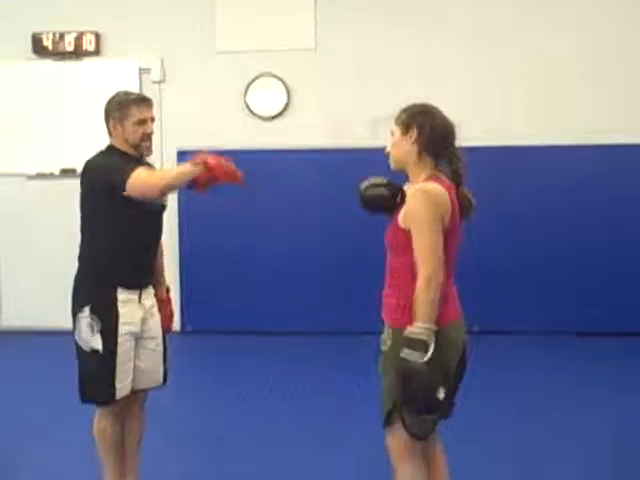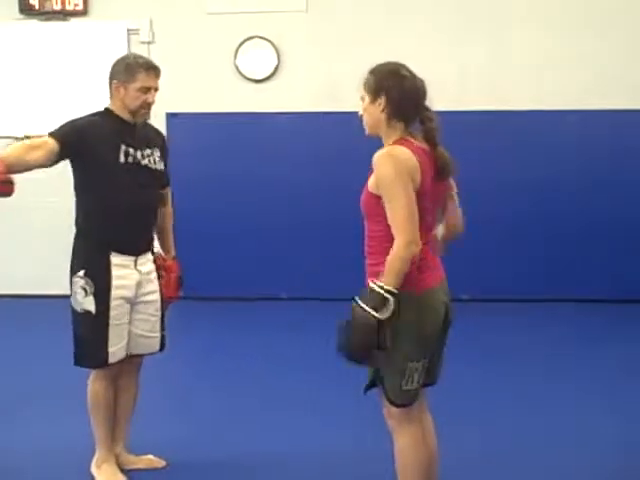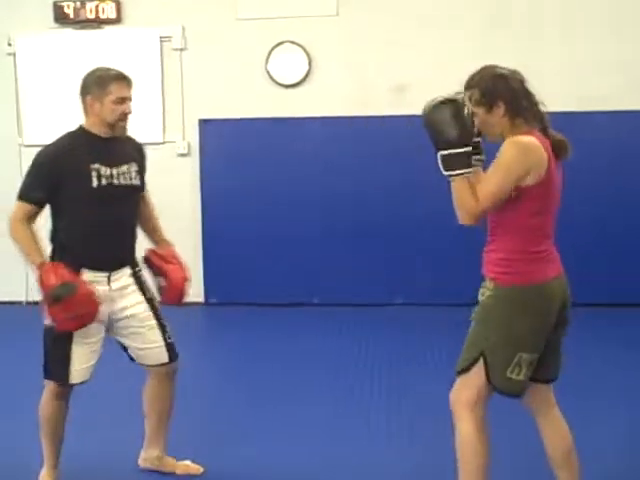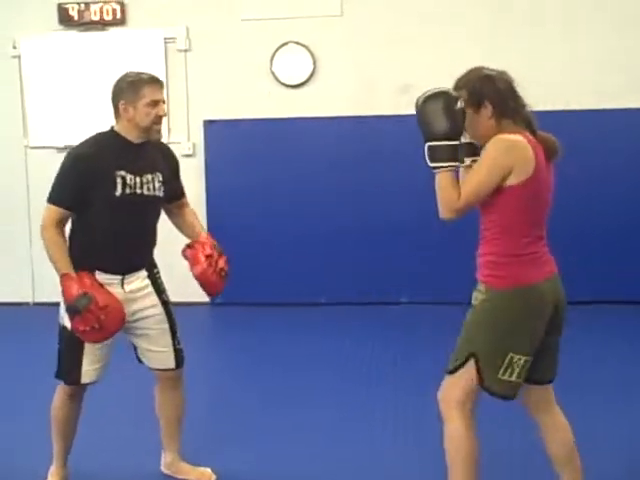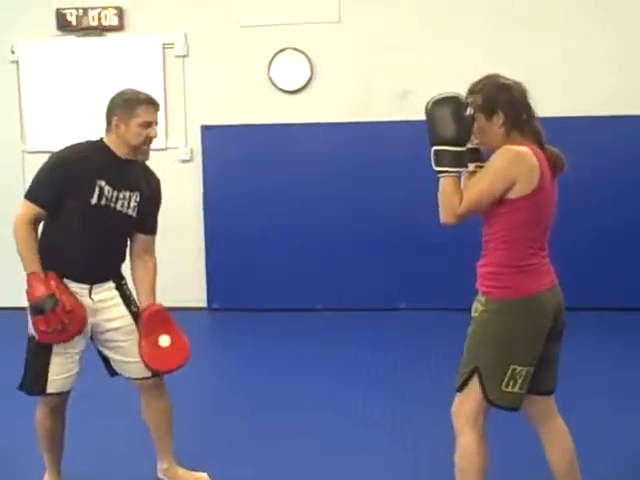
dt=1s
person 1, frame 1
left shoulder: (148, 170)
right shoulder: (103, 167)
right elbow: (150, 187)
left wrist: (161, 289)
right wrist: (195, 168)
left hip: (144, 298)
right hip: (106, 302)
left knee: (137, 396)
right knee: (111, 402)
person 1, frame 2
left shoulder: (155, 139)
right shoulder: (89, 130)
right elbow: (41, 148)
left wrist: (170, 256)
left hip: (144, 263)
right hip: (100, 264)
left knee: (133, 360)
right knee: (105, 364)
person 1, frame 3
left shoulder: (132, 150)
right shoulder: (58, 156)
right elbow: (19, 219)
left wrist: (165, 249)
right wrist: (48, 274)
left hip: (127, 278)
right hip: (77, 284)
left knee: (164, 365)
right knee: (61, 384)
person 1, frame 4
left shoulder: (163, 157)
right shoulder: (86, 157)
left elbow: (178, 206)
right elbow: (51, 224)
left wrist: (202, 241)
right wrist: (70, 281)
left hip: (143, 280)
right hip: (92, 283)
left knee: (170, 372)
right knee: (73, 383)
person 1, frame 5
left shoulder: (147, 183)
right shoulder: (69, 163)
left elbow: (143, 252)
right elbow: (24, 222)
left wrist: (148, 307)
right wrist: (38, 283)
left hip: (110, 291)
left knee: (153, 378)
right knee: (52, 397)
person 2, frame 1
left shoulder: (424, 194)
right shoulder: (438, 188)
left elbow: (430, 276)
left wrist: (418, 348)
right wrist: (399, 202)
left hip: (417, 331)
right hip: (439, 327)
left knee: (403, 447)
right knee: (422, 440)
person 2, frame 2
left shoulder: (390, 159)
right shoulder: (432, 154)
left elbow: (406, 243)
right elbow: (453, 221)
left wrist: (375, 304)
left hip: (406, 299)
right hip: (430, 291)
left knee: (401, 413)
right knee: (411, 407)
person 2, frame 3
left shoulder: (521, 148)
right shoulder: (541, 146)
left elbow: (469, 212)
right elbow: (490, 199)
left wrist: (453, 151)
right wrist: (469, 150)
left hip: (516, 292)
right hip: (546, 287)
left knee: (466, 401)
right knee: (541, 402)
person 2, frame 4
left shoulder: (506, 146)
right shoulder: (531, 144)
left elbow: (451, 207)
right elbow: (478, 194)
left wrist: (440, 144)
right wrist: (466, 151)
left hip: (510, 293)
right hip: (541, 287)
left knee: (453, 399)
right knee: (540, 399)
person 2, frame 5
left shoulder: (512, 157)
right shoulder: (535, 157)
left elbow: (451, 213)
right elbow: (477, 200)
left wrist: (446, 150)
right wrist: (467, 157)
left hip: (510, 305)
right hip: (540, 298)
left knee: (466, 416)
right knee: (542, 410)
